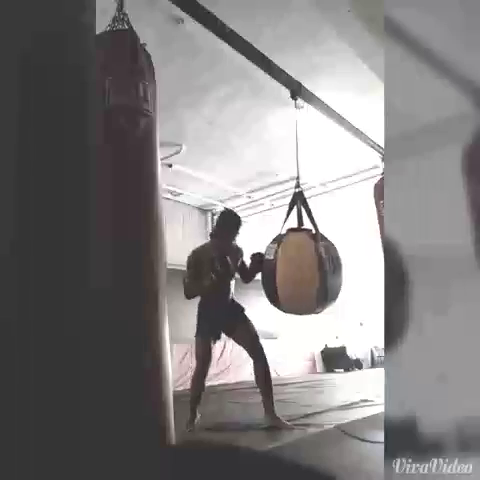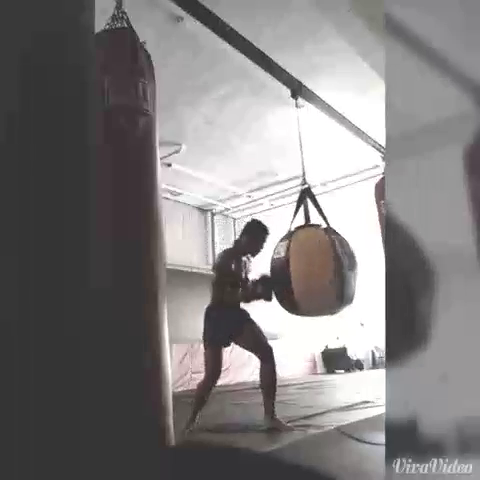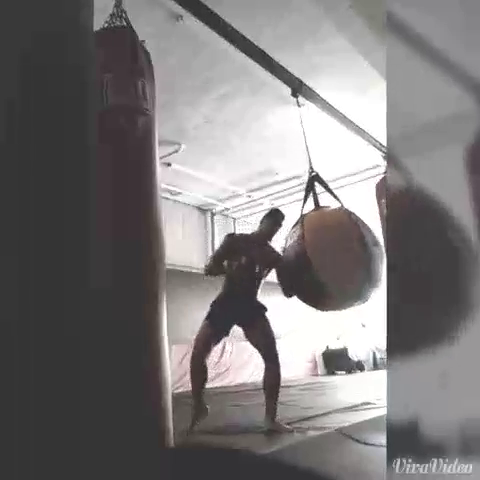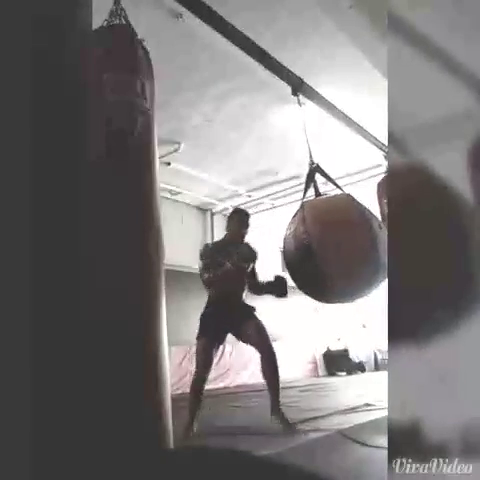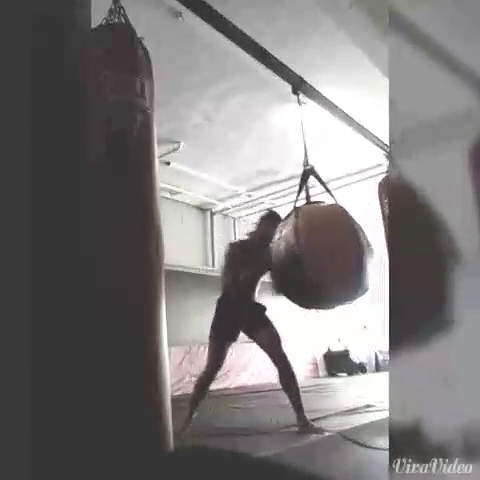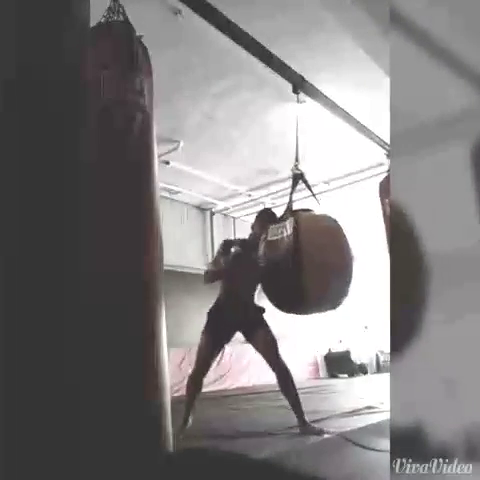
dt=0.4s
person 1, frame 1
left shoulder: (235, 252)
right shoulder: (198, 255)
left elbow: (246, 278)
right elbow: (188, 292)
left wrist: (257, 267)
right wrist: (210, 281)
left hip: (230, 307)
right hip: (208, 310)
left knee: (259, 353)
right knee: (202, 367)
left ankle: (270, 414)
right ankle: (193, 415)
person 1, frame 2
left shoulder: (245, 260)
right shoulder: (227, 260)
right elbow: (222, 296)
left wrist: (257, 289)
right wrist: (253, 293)
left hip: (236, 314)
right hip: (217, 317)
left knee: (267, 353)
right knee: (212, 375)
left ankle: (270, 416)
right ankle: (192, 418)
person 1, frame 3
left shoulder: (274, 256)
right shoulder: (234, 241)
left elbow: (288, 292)
right elbow: (209, 269)
right wrist: (231, 267)
left hip: (251, 305)
right hip: (226, 302)
left knee: (272, 358)
right knee: (197, 355)
left ankle: (271, 419)
right ankle: (199, 409)
person 1, frame 4
left shoulder: (249, 253)
right shoulder: (210, 250)
left elbow: (254, 287)
right elbow: (207, 281)
left wrist: (271, 286)
right wrist: (231, 267)
left hip: (239, 308)
right hip: (214, 310)
left knee: (267, 350)
right knee: (201, 371)
left ankle: (276, 408)
right ankle: (190, 424)
person 1, frame 5
left shoulder: (266, 253)
right shoulder: (236, 249)
right elbow: (229, 283)
right wrist: (258, 269)
left hip: (251, 309)
right hip: (227, 308)
left knee: (281, 360)
right knee: (212, 369)
left ankle: (301, 418)
right ankle: (189, 417)
person 1, frame 6
right shoulder: (230, 247)
right elbow: (208, 277)
right wrist: (227, 262)
left hip: (249, 311)
right hip: (222, 310)
left knee: (278, 364)
right knee: (199, 369)
left ankle: (302, 421)
right ankle: (185, 419)
